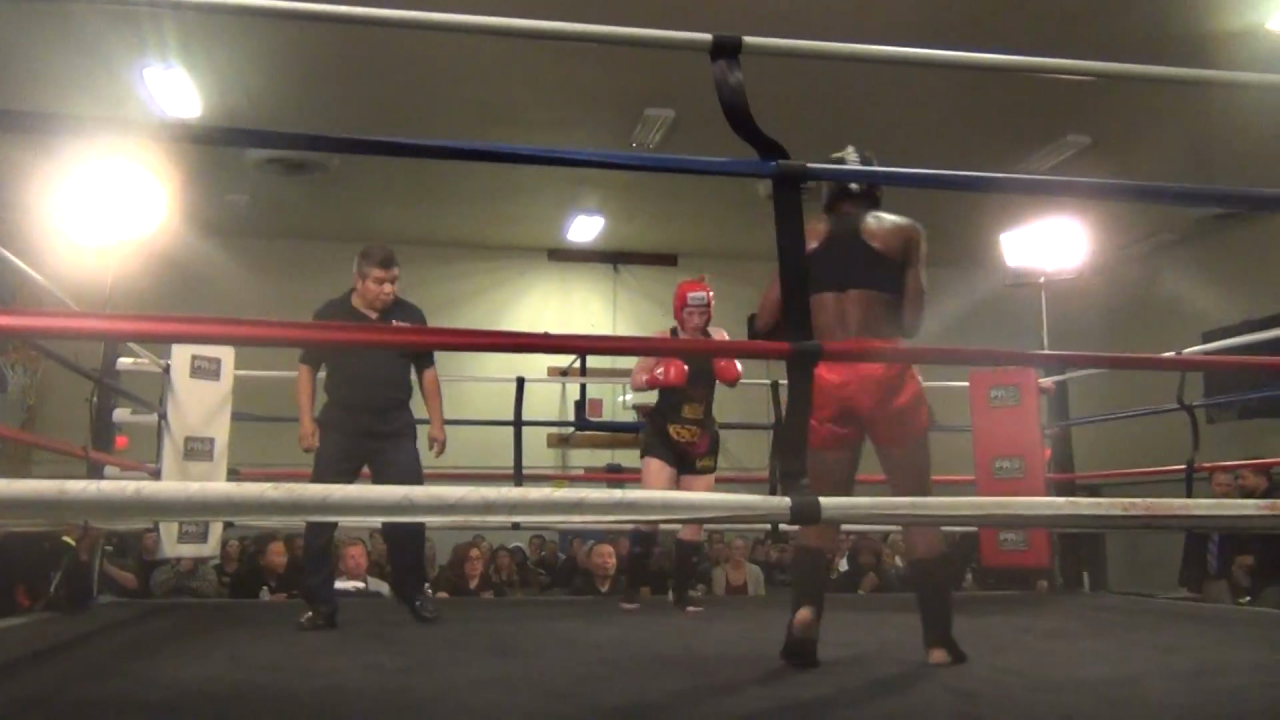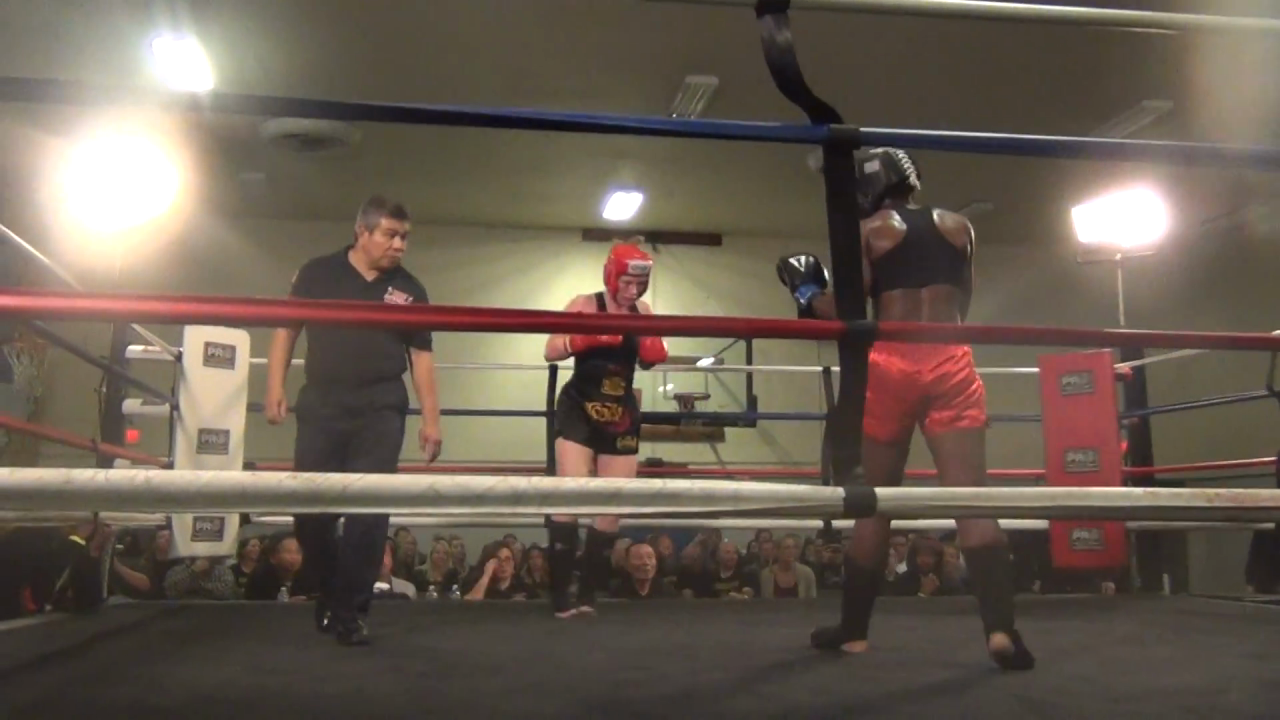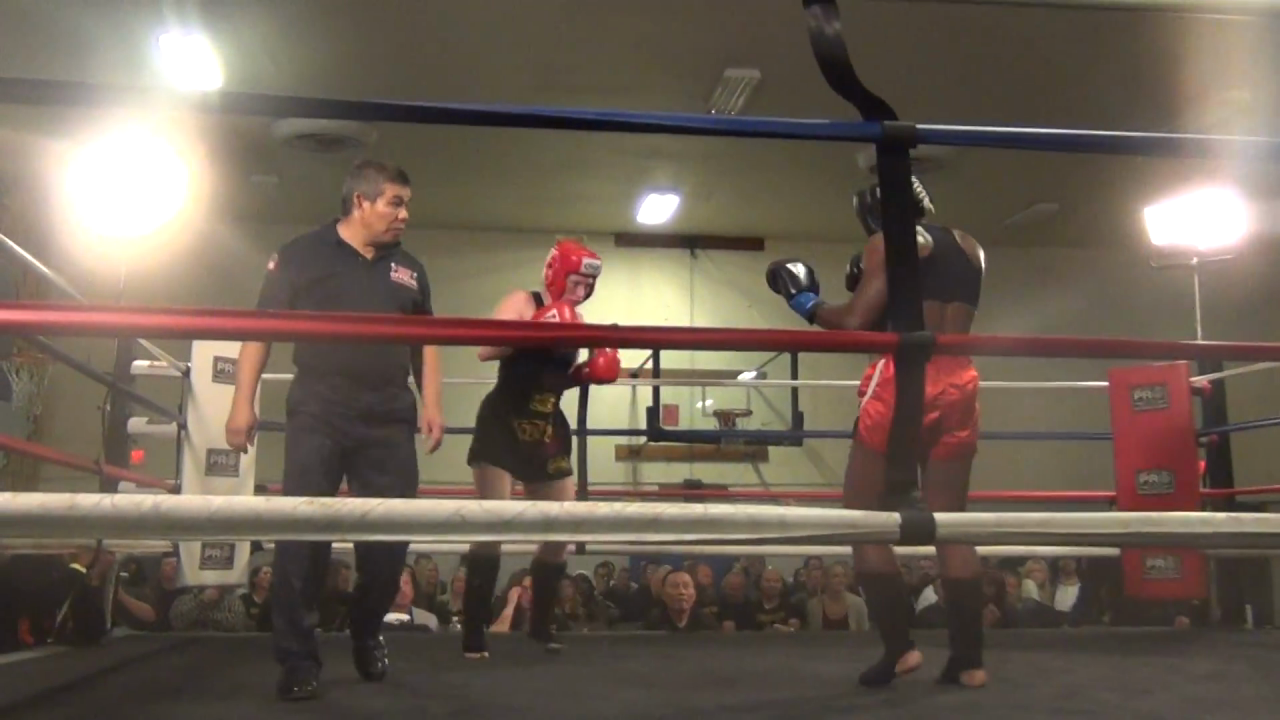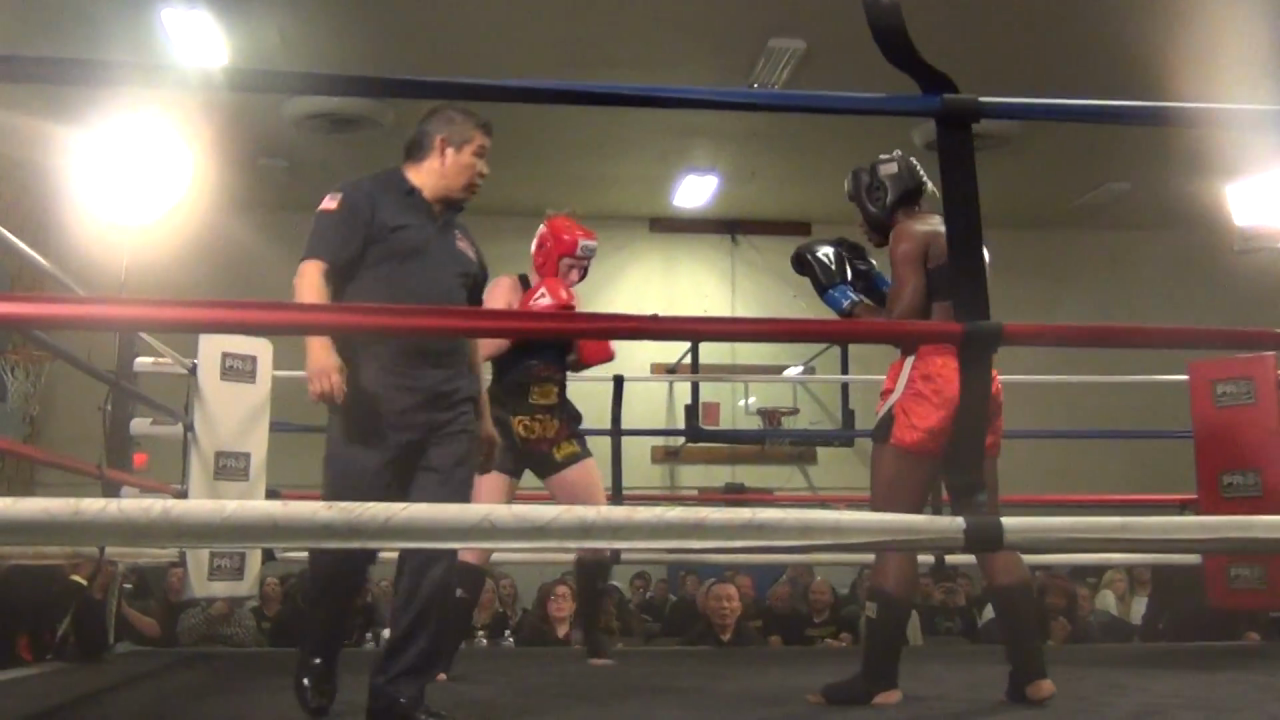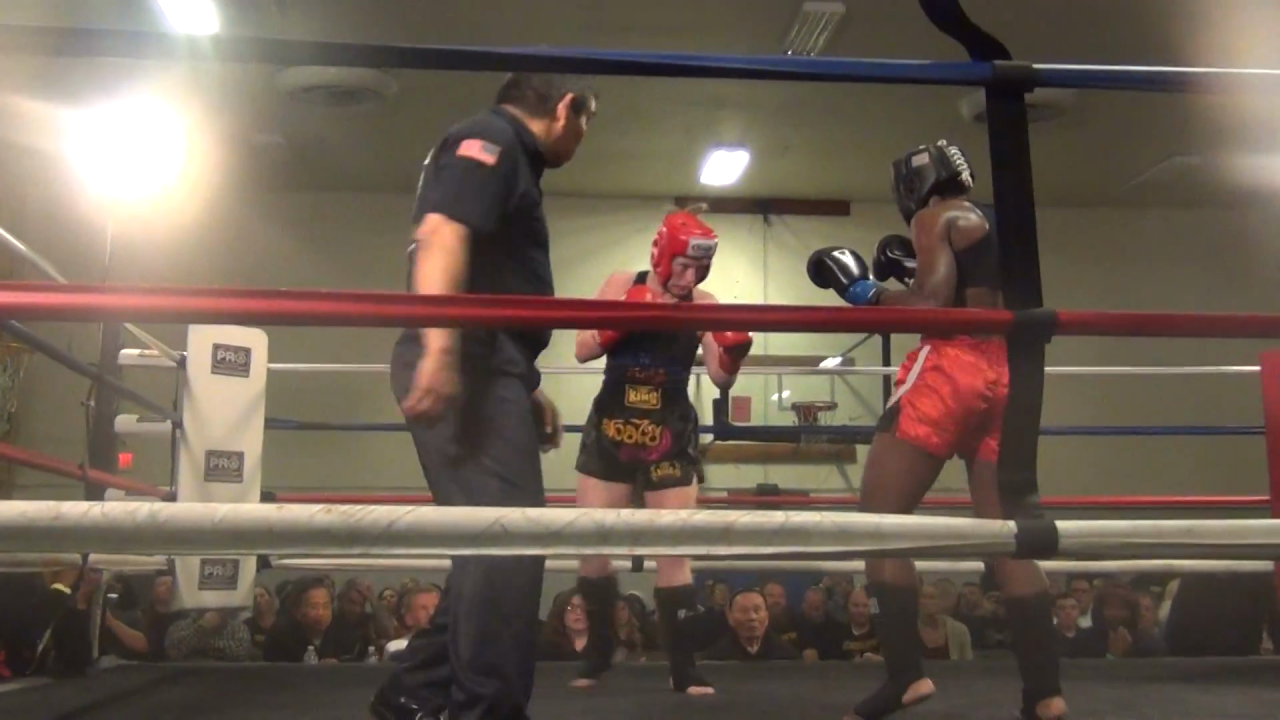
dt=0.5s
person 1, frame 1
left shoulder: (804, 238)
right shoulder: (904, 231)
left elbow: (766, 322)
right elbow: (910, 322)
left wrist: (807, 337)
left hip: (822, 373)
right hip: (885, 370)
left ankle: (805, 610)
right ankle: (940, 640)
person 1, frame 2
left shoulder: (867, 232)
right shoulder: (958, 228)
left elbow: (838, 312)
left wrist: (805, 291)
left hip: (888, 366)
right hip: (950, 363)
left ankle: (853, 628)
right ankle: (1002, 631)
person 1, frame 3
left shoulder: (888, 243)
right shoulder: (970, 248)
left elbow: (860, 322)
left wrist: (804, 300)
left hip: (903, 379)
right hip: (959, 381)
left knee: (866, 517)
left ankle: (898, 647)
right ankle: (968, 659)
person 1, frame 4
left shoulder: (909, 232)
left elbow: (901, 324)
left wrist: (839, 294)
right wrist: (869, 279)
left hip: (929, 379)
left ankle: (878, 677)
right ankle: (1031, 671)
person 1, frame 5
left shoulder: (934, 218)
right shoulder: (1002, 226)
left elbow: (935, 303)
left wrist: (865, 290)
left hip: (949, 369)
right hip: (1005, 374)
left knee: (879, 519)
person 2, frame 1
left shoulder: (410, 316)
right shoulder: (330, 315)
left elbow: (426, 371)
right elbow: (307, 368)
left wrist: (436, 421)
right wrist: (307, 420)
left hip: (394, 428)
right hip: (341, 426)
left ankle: (413, 590)
right ankle: (319, 604)
person 2, frame 2
left shoulder: (409, 290)
right shoulder: (317, 273)
left elbow: (421, 355)
right elbow: (286, 329)
left wrist: (430, 418)
right wrist: (276, 387)
left hip: (380, 411)
right hip: (320, 408)
left knee: (367, 510)
right knee: (310, 507)
left ankle: (350, 611)
right ankle: (331, 593)
person 2, frame 3
left shoulder: (409, 270)
right shoulder: (302, 255)
left elbow: (423, 341)
left wrist: (432, 403)
right wrist: (243, 401)
left hip: (390, 416)
right hip: (319, 412)
left knee: (388, 536)
right knee: (304, 531)
left ankle: (367, 631)
right ankle: (298, 663)
person 2, frame 4
left shoulder: (459, 236)
right shoulder: (363, 198)
right elbow: (313, 274)
left wrist: (481, 413)
right wrist: (321, 344)
left hip: (447, 404)
right hip: (374, 392)
left knee: (436, 546)
right ankle: (316, 654)
person 2, frame 5
left shoulder: (509, 163)
right shoulder: (489, 143)
right elbow: (441, 236)
left wrist: (529, 390)
right wrist: (438, 349)
left hip: (485, 372)
right hip: (471, 370)
left knee: (490, 546)
person 3, frame 1
left shoulder: (719, 339)
right shoulder: (664, 339)
left elbow: (730, 378)
right elbow: (636, 382)
left wrist: (733, 370)
right wrist: (656, 377)
left hip: (701, 435)
right hip: (663, 432)
left knee: (693, 518)
left ankle: (682, 593)
right ankle: (631, 587)
person 3, frame 2
left shoulder: (641, 313)
right shoulder: (584, 306)
left elbow: (649, 362)
right elbow: (551, 352)
left wrist: (654, 352)
right wrist: (585, 337)
left hip: (622, 414)
right hip: (580, 409)
left ankle: (587, 590)
right ankle: (559, 591)
person 3, frame 3
left shoulder: (573, 322)
right shoulder: (521, 303)
right elbow: (486, 349)
left wrist: (589, 370)
left hip: (548, 431)
right hip: (504, 424)
left ankle: (540, 624)
right ankle: (474, 632)
person 3, frame 4
left shoulder: (564, 301)
right shoulder: (506, 289)
right elbow: (479, 348)
left wrist: (590, 352)
right wrist: (528, 314)
left hip: (556, 425)
right hip: (506, 423)
left ankle: (593, 633)
person 3, frame 5
left shoulder: (703, 305)
right shoulder: (621, 285)
left elbow: (721, 378)
right elbow: (582, 351)
left wrist: (734, 349)
left hip: (670, 435)
right hip: (610, 431)
left knee: (672, 553)
right knee: (591, 549)
left ankle: (684, 670)
right ankle: (599, 651)
